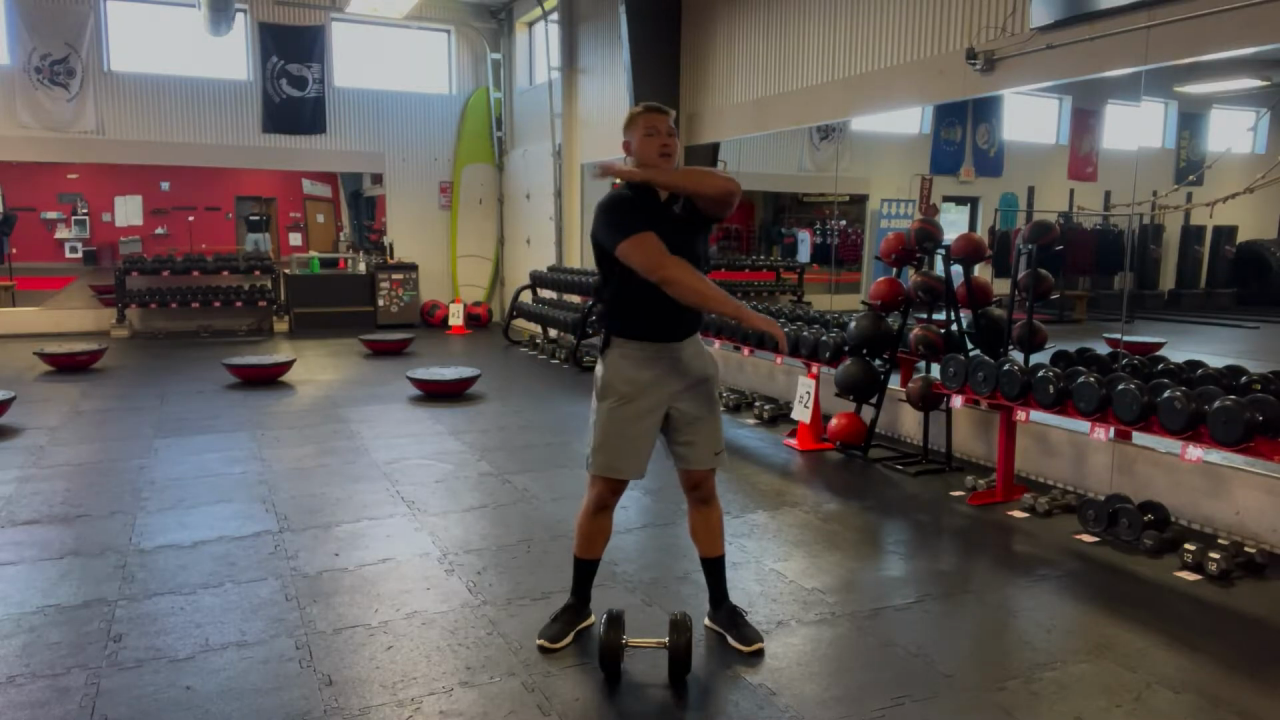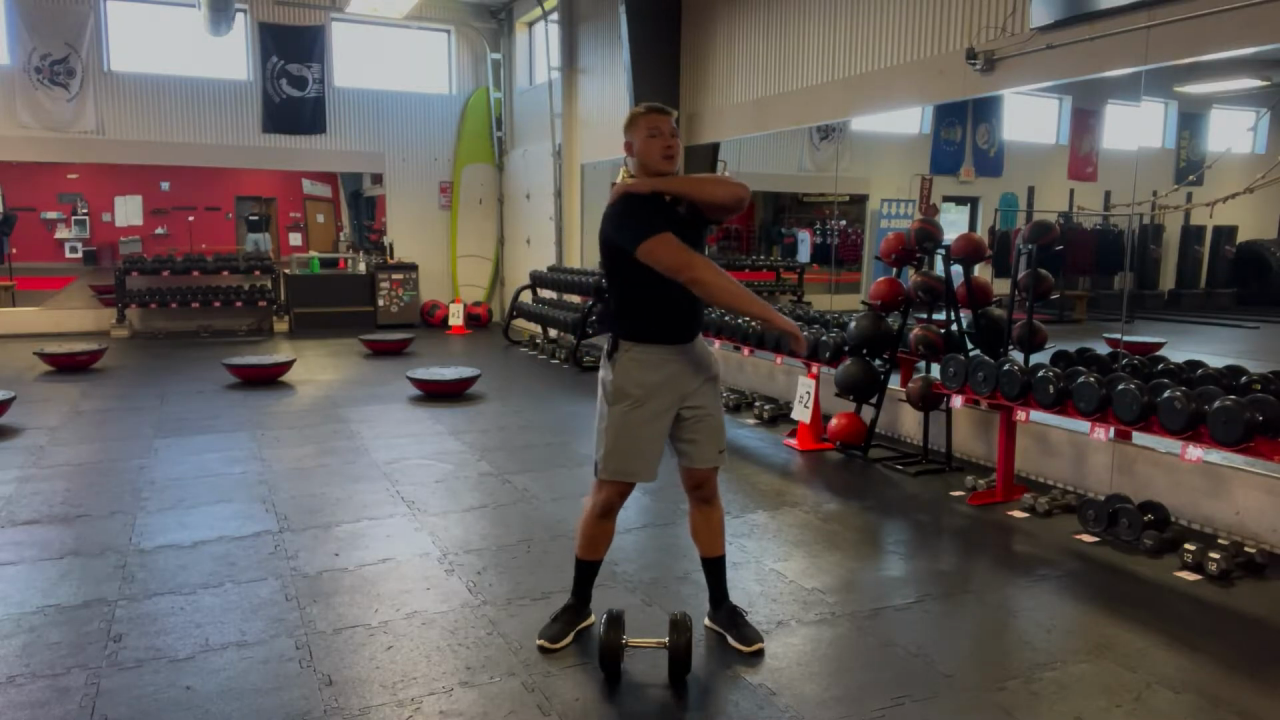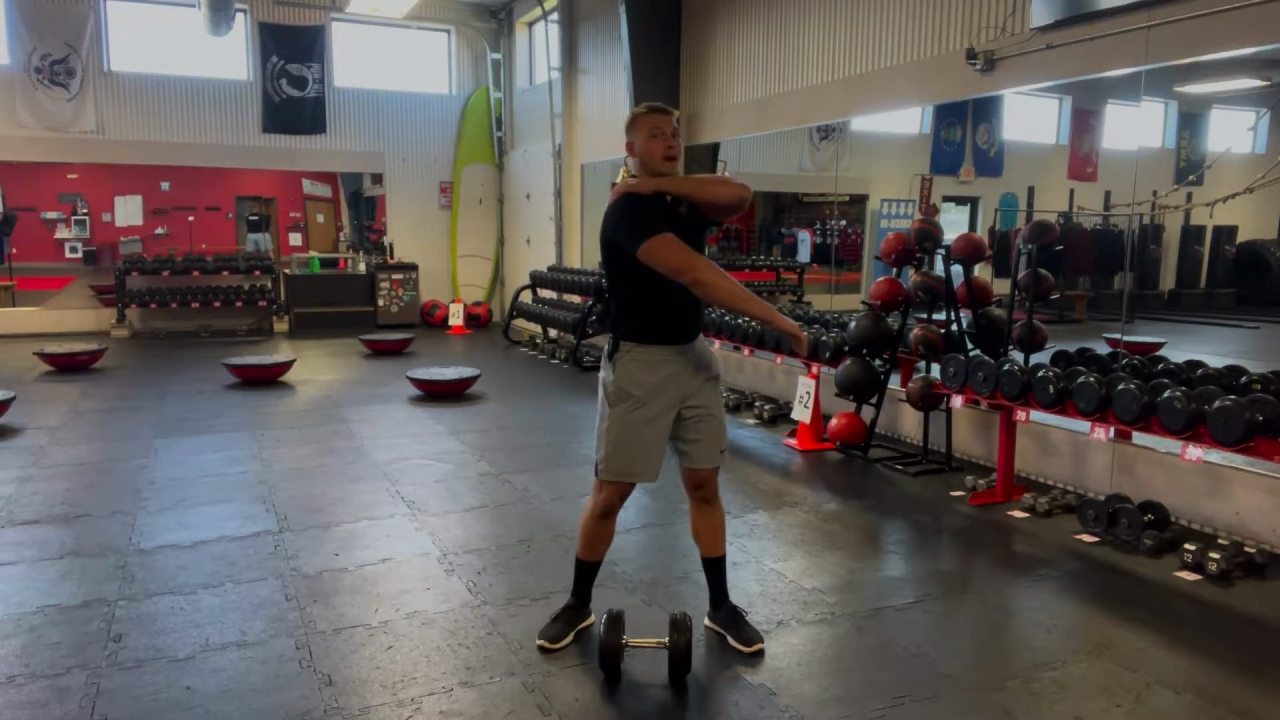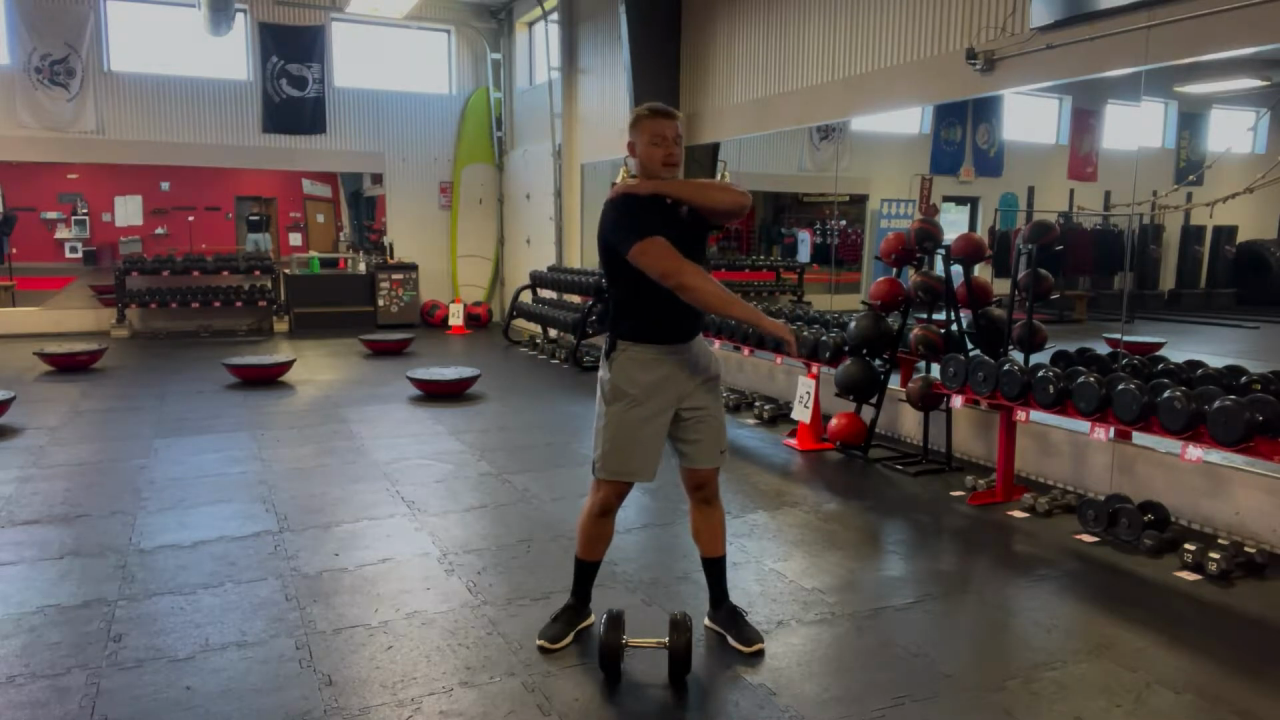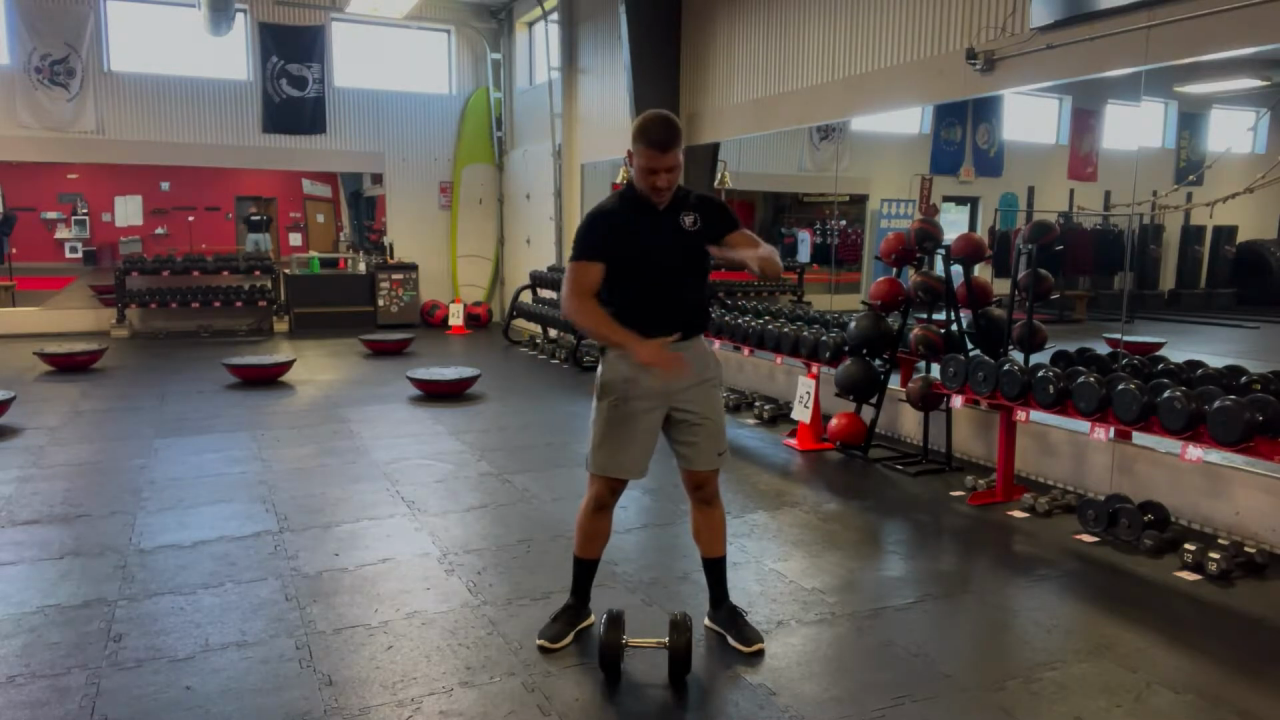
dt=0.3s
person 1, frame 1
left shoulder: (688, 202)
right shoulder: (618, 207)
left elbow: (728, 189)
right elbow: (665, 273)
left wrist: (646, 176)
right wrist: (748, 317)
left hip: (689, 355)
right hip: (631, 360)
left knee: (701, 485)
right knee: (604, 489)
left ankle: (720, 606)
right ankle: (578, 604)
person 1, frame 2
left shoulder: (686, 201)
right shoulder: (628, 210)
left elbow: (737, 196)
right elbow: (692, 272)
left wrist: (660, 183)
right wrist: (772, 317)
left hip: (693, 356)
right hip: (637, 363)
left knee: (704, 485)
right knee: (610, 492)
left ankle: (720, 606)
right ankle: (578, 604)
person 1, frame 3
left shoulder: (685, 200)
right shoulder: (630, 211)
left elbow: (739, 196)
right elbow: (694, 273)
left wrist: (662, 184)
right wrist: (776, 318)
left hip: (693, 358)
right hip: (639, 364)
left knee: (704, 485)
right knee: (610, 493)
left ankle: (720, 606)
right ankle: (578, 604)
person 1, frame 4
left shoulder: (688, 204)
right shoulder: (624, 210)
left elbow: (739, 202)
right elbow: (679, 278)
left wrist: (662, 185)
right wrist: (761, 321)
left hip: (693, 357)
right hip: (637, 362)
left knee: (705, 485)
right knee: (608, 492)
left ankle: (720, 606)
right ankle: (578, 604)
person 1, frame 5
left shoulder: (703, 209)
right shoulder: (607, 219)
left elbow: (767, 256)
right elbow: (576, 299)
left wrist: (756, 257)
right wrist: (632, 344)
left hip: (694, 361)
right hip: (629, 364)
left knee: (704, 486)
right knee: (603, 489)
left ankle: (720, 606)
right ankle: (578, 604)
